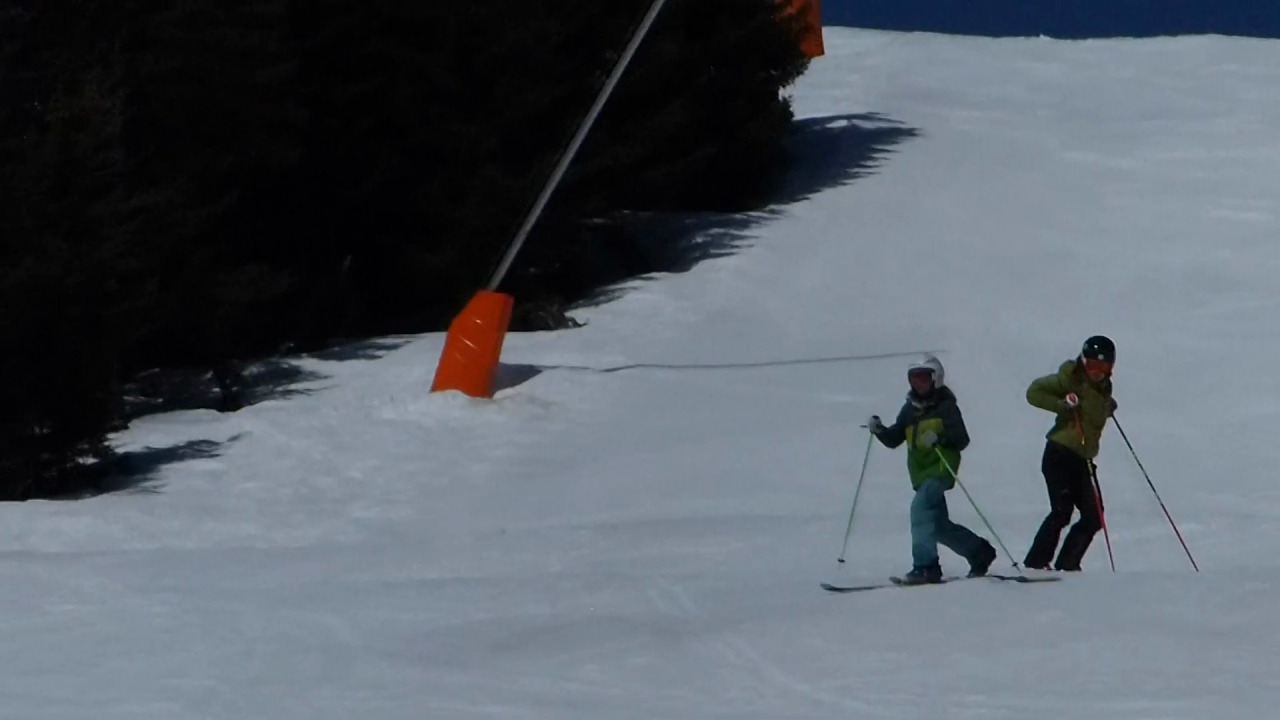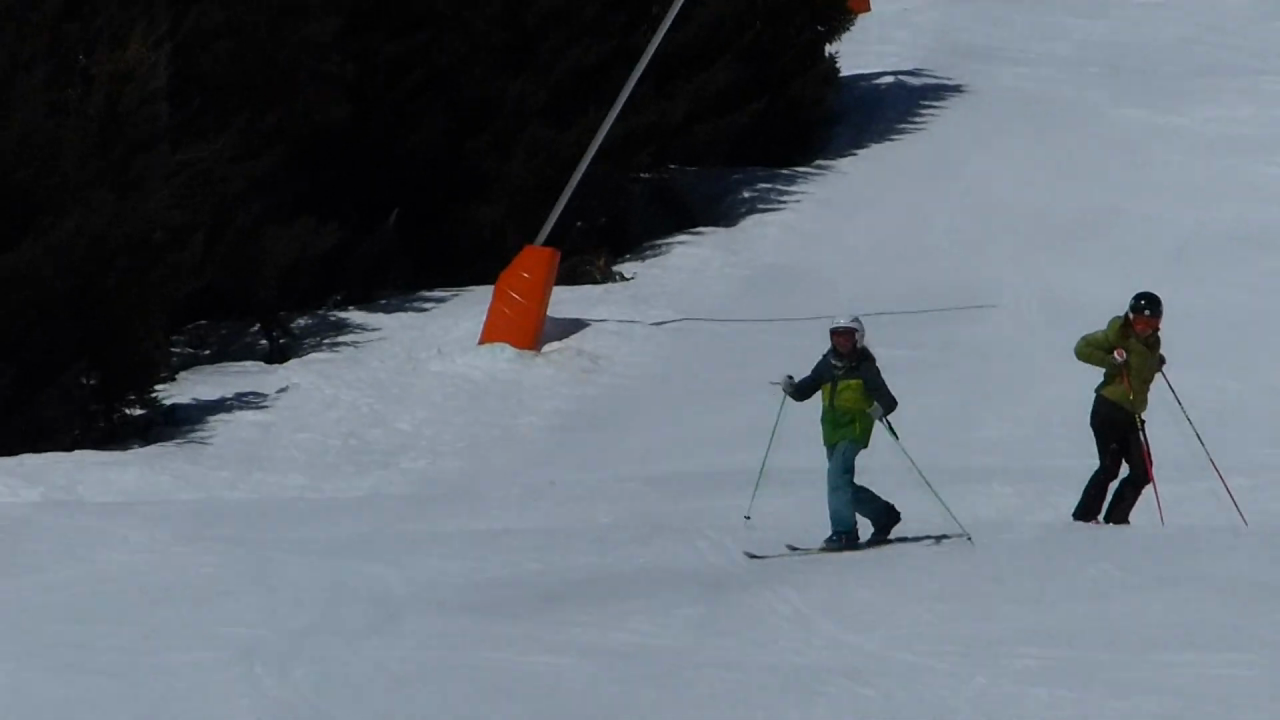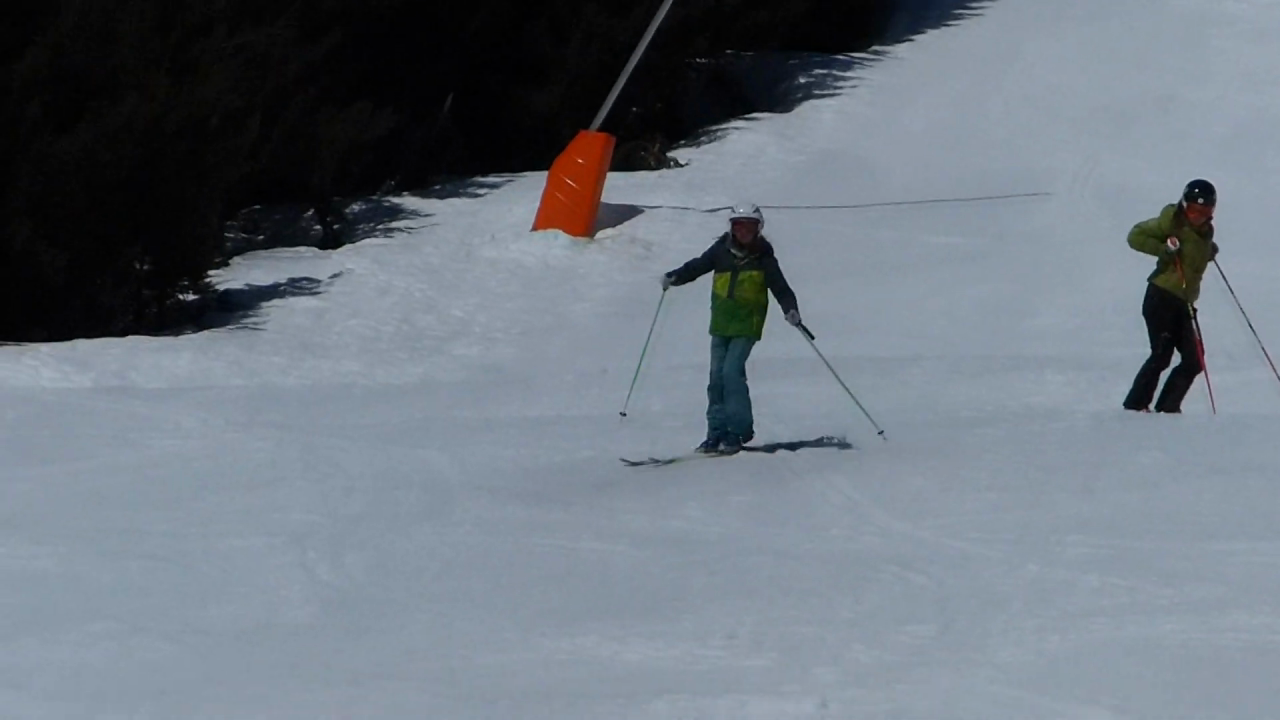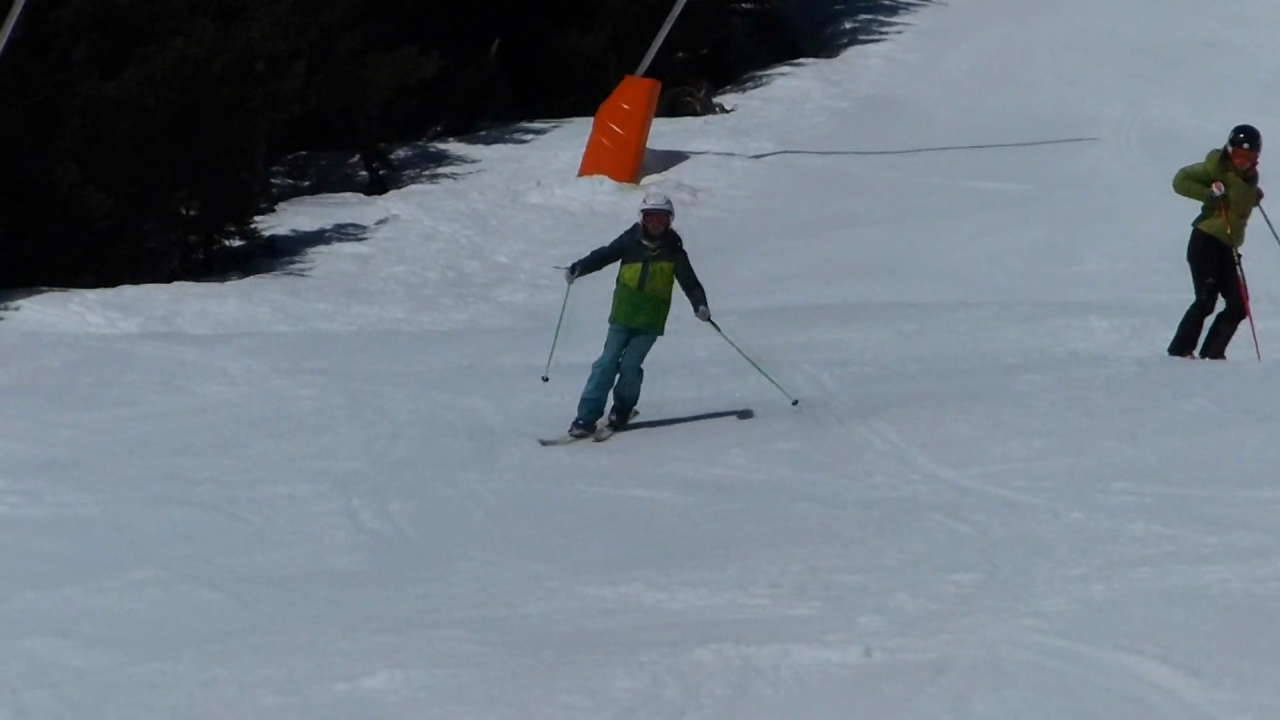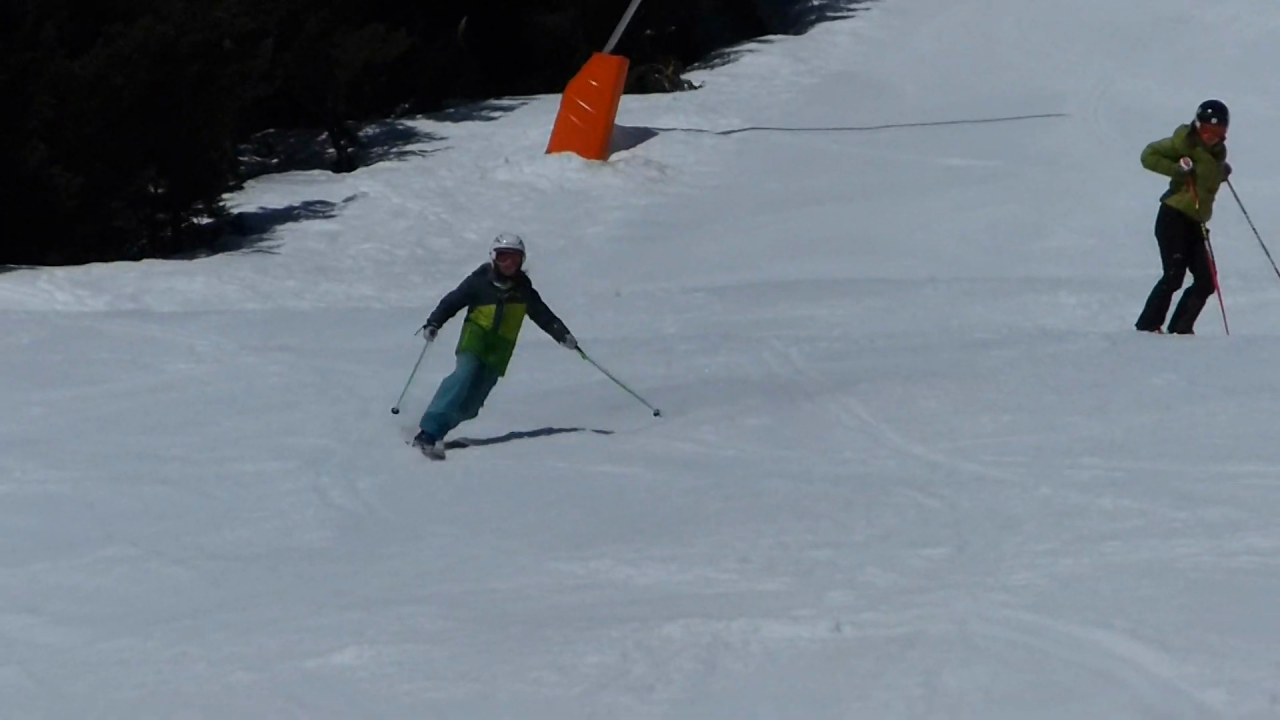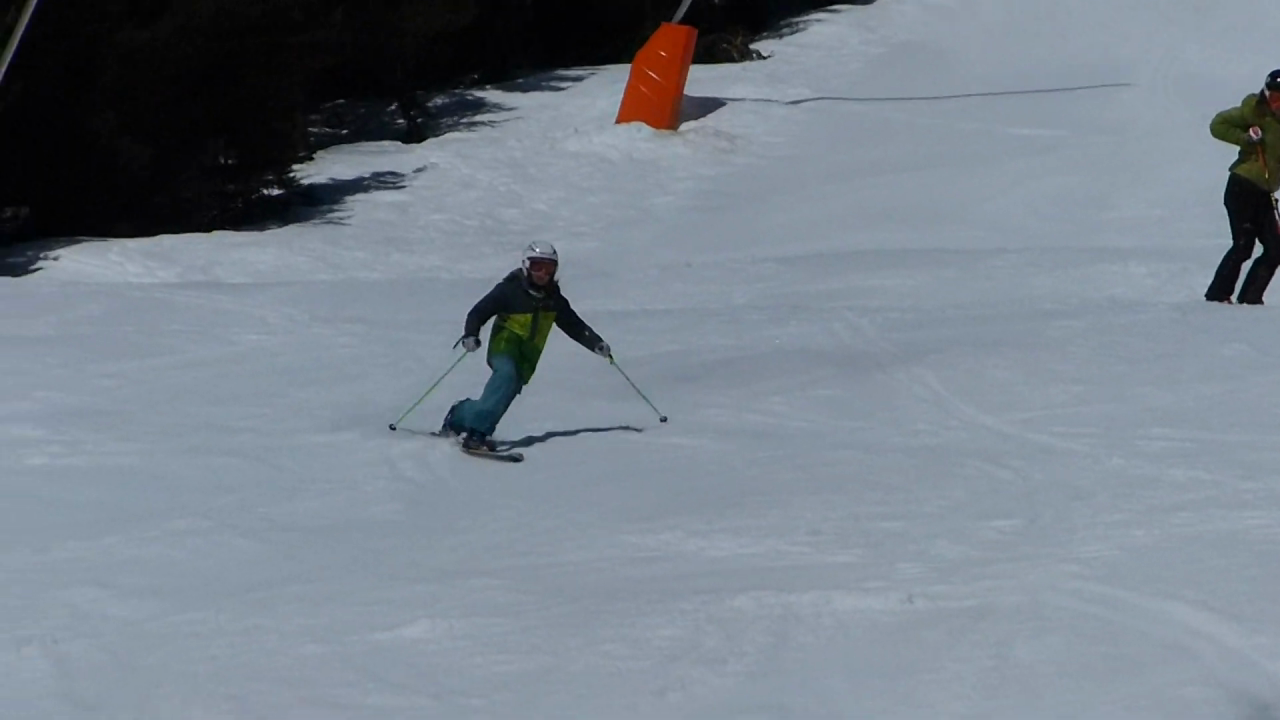
dt=0.3s
person 1, frame 1
left shoulder: (1103, 387)
right shoulder: (1070, 379)
right elbow: (1034, 392)
left wrist: (1108, 407)
right wrist: (1064, 404)
left hip: (1082, 459)
right hip: (1060, 454)
left knee: (1093, 517)
right knee: (1062, 512)
left ankle: (1067, 565)
right ankle: (1035, 563)
person 1, frame 2
left shoulder: (1152, 343)
right shoulder: (1119, 334)
right elbow: (1082, 347)
left wrist: (1157, 362)
right wrist: (1112, 360)
left hip: (1130, 414)
right hip: (1109, 408)
left knee: (1141, 472)
right knee: (1110, 466)
left ankle: (1115, 519)
right ankle: (1083, 517)
person 1, frame 3
left shoulder: (1205, 232)
right shoulder: (1172, 222)
right elbow: (1136, 236)
left wrist: (1210, 251)
right wrist: (1165, 249)
left hip: (1182, 303)
right hip: (1161, 297)
left knee: (1193, 361)
right knee: (1161, 355)
left ankle: (1166, 408)
right ankle: (1135, 405)
person 1, frame 4
left shoulder: (1250, 177)
right shoulder: (1218, 167)
right elbow: (1181, 180)
left wrist: (1254, 197)
right wrist: (1210, 193)
left hip: (1227, 248)
right hip: (1206, 242)
left knee: (1238, 307)
right knee: (1206, 301)
left ankle: (1211, 354)
right ankle: (1179, 351)
person 1, frame 5
left shoulder: (1217, 152)
right shoulder: (1186, 143)
right elbow: (1149, 156)
left wrist: (1223, 173)
right wrist: (1178, 169)
left hip: (1195, 223)
right hip: (1174, 217)
left knee: (1206, 282)
right knee: (1174, 276)
left ankle: (1179, 329)
right ankle: (1147, 326)
person 1, frame 6
right shoulder: (1254, 112)
right elbow: (1218, 125)
right wrist: (1247, 138)
right hip: (1243, 187)
right knee: (1243, 247)
left ankle: (1247, 299)
right ankle: (1215, 297)
person 2, frame 1
left shoulder: (946, 406)
right shoulder: (910, 408)
left elbow: (962, 440)
right elbow: (893, 440)
left wrist: (938, 437)
right wrist: (878, 429)
left hip: (940, 469)
right hip: (920, 472)
left knee: (920, 507)
right knee: (939, 526)
left ankle: (926, 565)
right ankle: (981, 552)
person 2, frame 2
left shoulder: (865, 367)
right shoulder: (826, 364)
left elbow: (886, 398)
right elbow: (805, 391)
left wrist: (881, 409)
right wrist: (791, 386)
left hip: (854, 430)
right hip: (832, 432)
left knee: (838, 474)
right knee: (842, 484)
left ankle: (843, 532)
right ankle: (884, 515)
person 2, frame 3
left shoulder: (764, 259)
right shoulder: (721, 251)
left elbow: (782, 290)
right elbow: (695, 267)
left wrist: (791, 310)
right wrist: (674, 277)
left hip: (747, 324)
right hip: (721, 324)
left knee: (732, 373)
right knee: (717, 378)
left ankle: (739, 431)
right ankle: (717, 432)
person 2, frame 4
left shoulder: (674, 251)
right shoulder: (630, 241)
left elbow: (690, 283)
right elbow: (601, 256)
left wrist: (700, 305)
right wrist: (576, 269)
left hip: (652, 318)
right hip: (624, 311)
left knee: (630, 366)
right knee: (609, 361)
left ankle: (621, 409)
right ankle: (585, 417)
person 2, frame 5
left shoulder: (524, 292)
right shoulder: (480, 281)
left elbow: (546, 318)
right elbow: (452, 301)
left wrist: (564, 335)
right wrist: (433, 323)
left hip: (499, 352)
right hip: (473, 342)
left knee: (468, 406)
right knee: (462, 377)
left ankle: (440, 421)
right ankle: (429, 432)
person 2, frame 6
left shoulder: (554, 300)
right shoulder: (509, 289)
left elbow: (576, 326)
right elbow: (477, 313)
left wrist: (597, 343)
right wrist: (470, 334)
left hip: (526, 357)
right hip: (504, 344)
left knee: (494, 408)
right knee: (505, 375)
left ankle: (459, 415)
right ankle: (476, 433)
